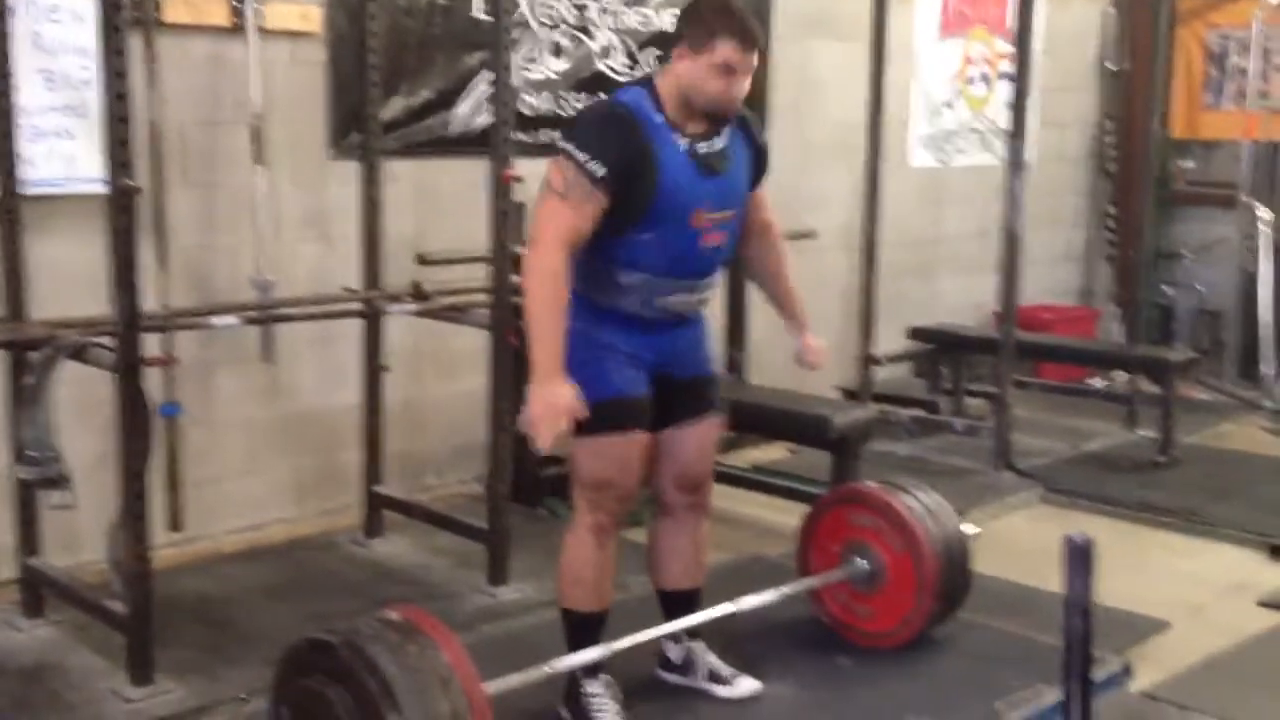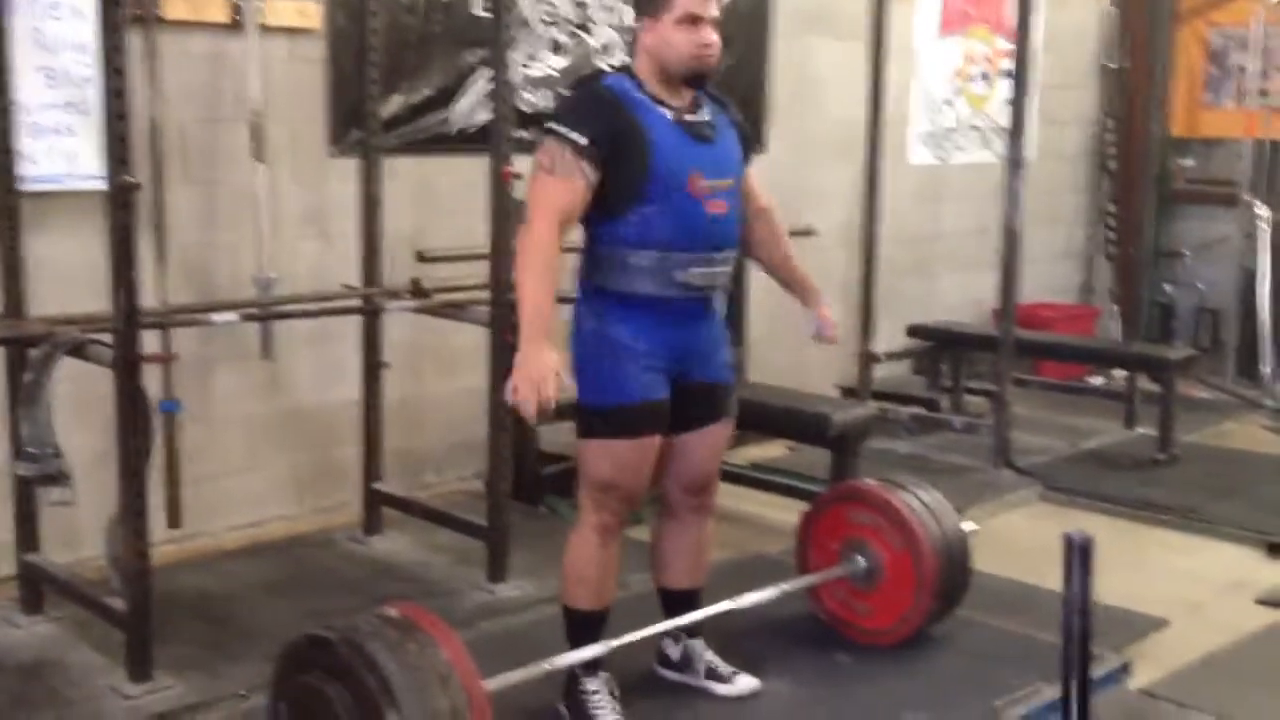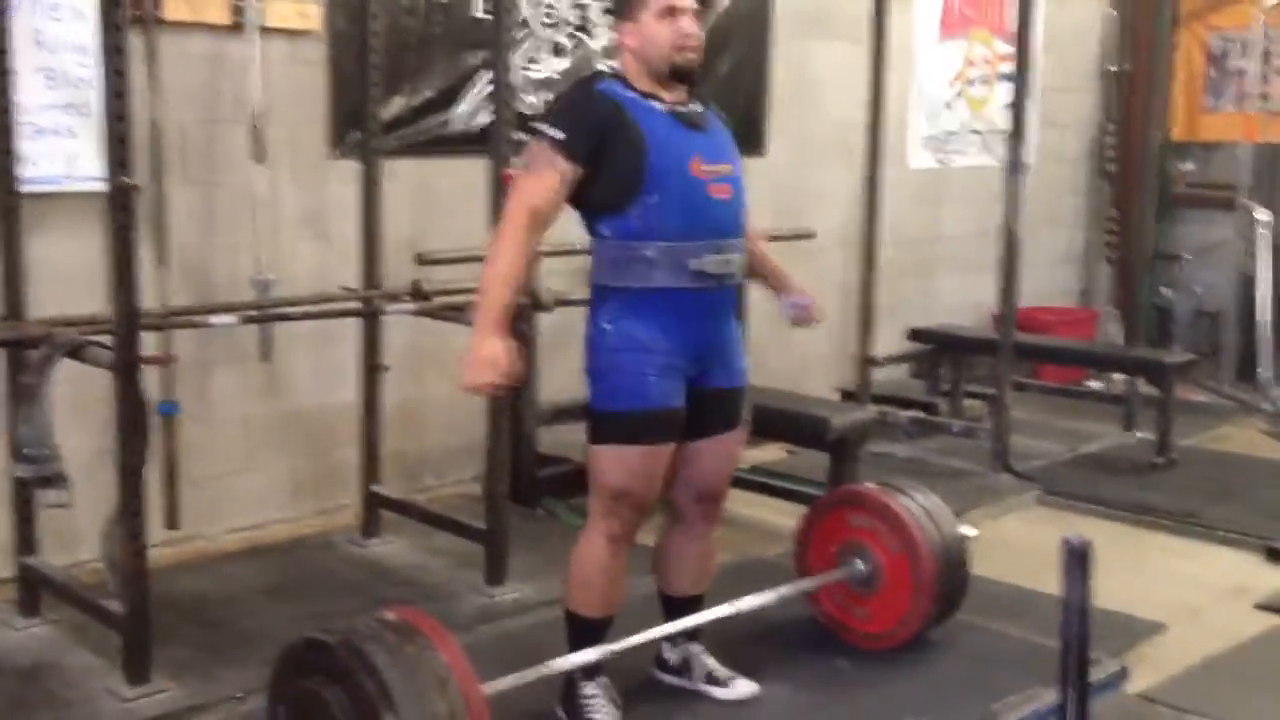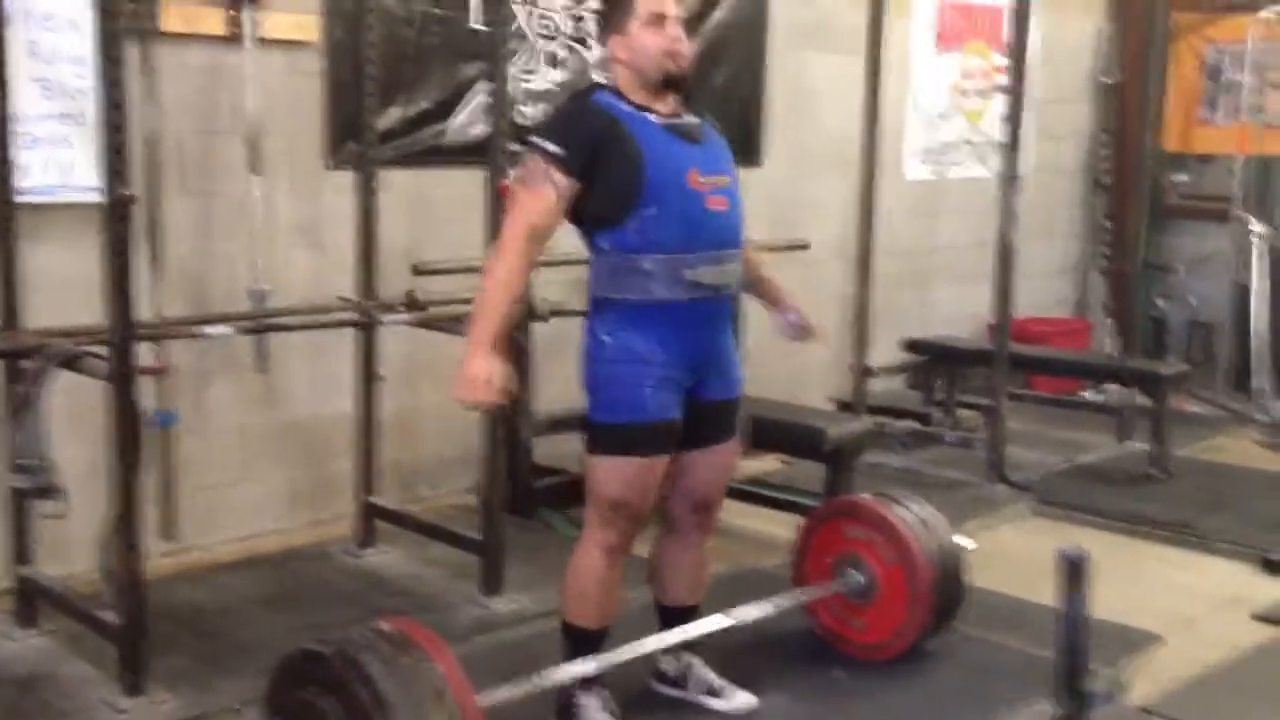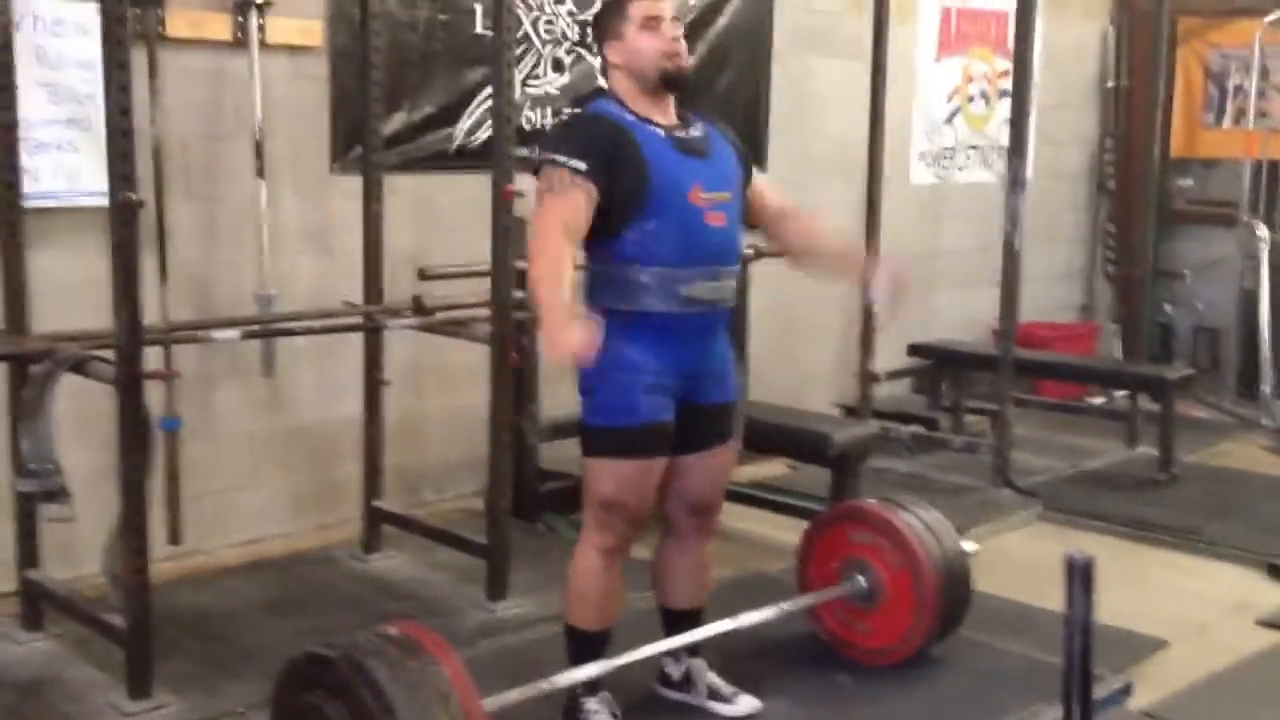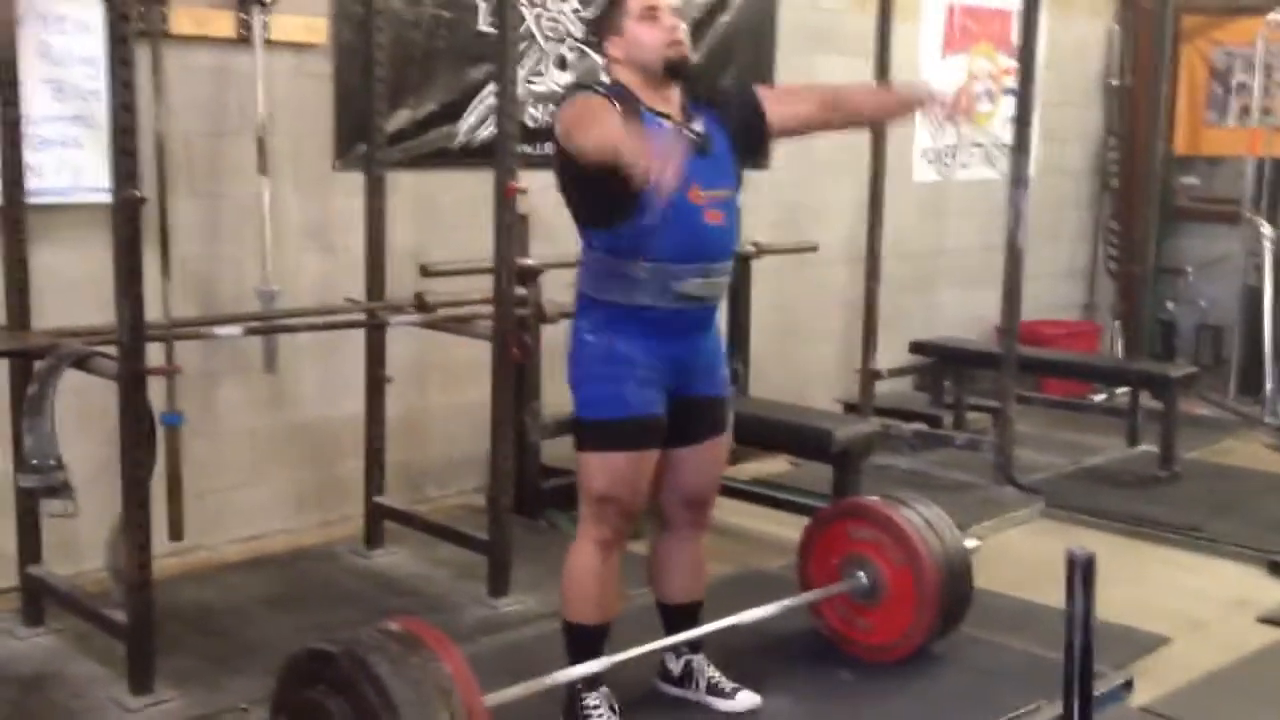
dt=0.2s
person 1, frame 1
left shoulder: (742, 137)
right shoulder: (613, 130)
left elbow: (758, 235)
right elbow: (548, 248)
left wrist: (798, 324)
right wrist: (548, 377)
left hip: (681, 336)
right hip: (605, 340)
left knee: (688, 495)
right knee: (602, 510)
left ankle: (682, 647)
person 1, frame 2
left shoulder: (721, 118)
right shoulder: (601, 110)
left elbow: (755, 217)
right elbow: (542, 226)
left wrist: (810, 297)
right wrist: (535, 342)
left hip: (703, 332)
right hip: (624, 334)
left knee: (694, 496)
right knee: (609, 507)
left ankle: (681, 645)
person 1, frame 3
left shoulder: (706, 117)
right shoulder: (592, 110)
right elbow: (523, 217)
left wrist: (784, 285)
right wrist: (489, 329)
left hip: (719, 335)
right hip: (639, 337)
left knee: (702, 504)
right knee: (618, 515)
left ankle: (680, 650)
person 1, frame 4
left shoulder: (702, 128)
right shoulder: (588, 124)
right elbow: (522, 235)
left wrist: (779, 302)
right wrist: (483, 346)
left hip: (715, 346)
right hip: (637, 347)
left knee: (696, 514)
right knee: (615, 524)
left ankle: (678, 660)
person 1, frame 5
left shoulder: (713, 137)
right shoulder: (593, 136)
left elbow: (776, 218)
right elbow: (552, 235)
left wrist: (855, 264)
right wrist: (559, 320)
left hip: (707, 350)
right hip: (632, 353)
left knee: (696, 515)
right knee: (613, 526)
person 1, frame 6
left shoulder: (723, 113)
right shoulder: (600, 108)
left elbow: (823, 105)
right elbow: (587, 131)
left wrist: (915, 97)
right wrist: (636, 145)
left hip: (698, 340)
right hip: (622, 343)
left knee: (689, 508)
right knee: (608, 520)
left ankle: (683, 660)
